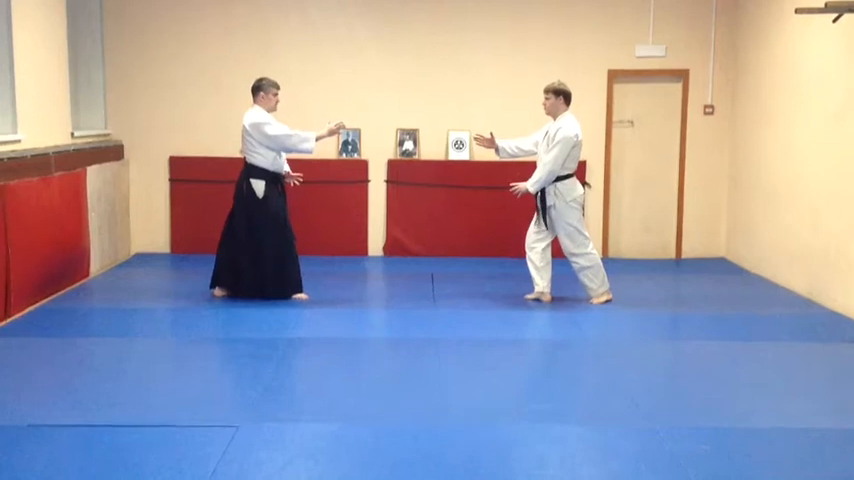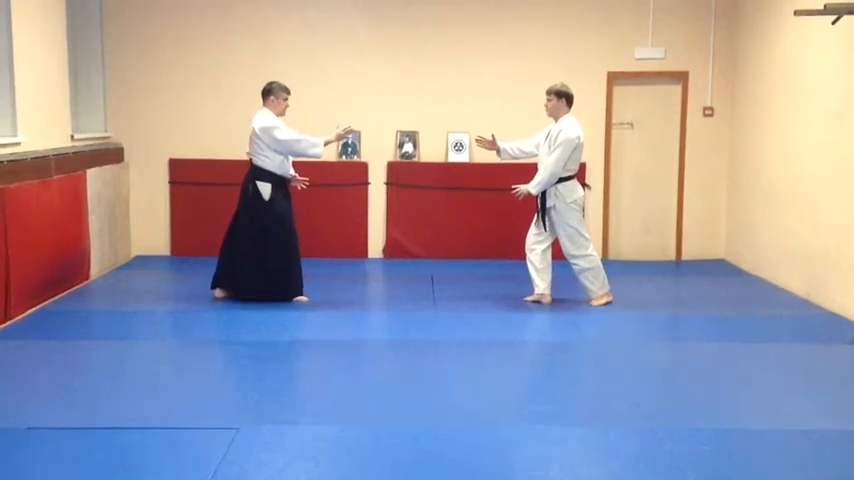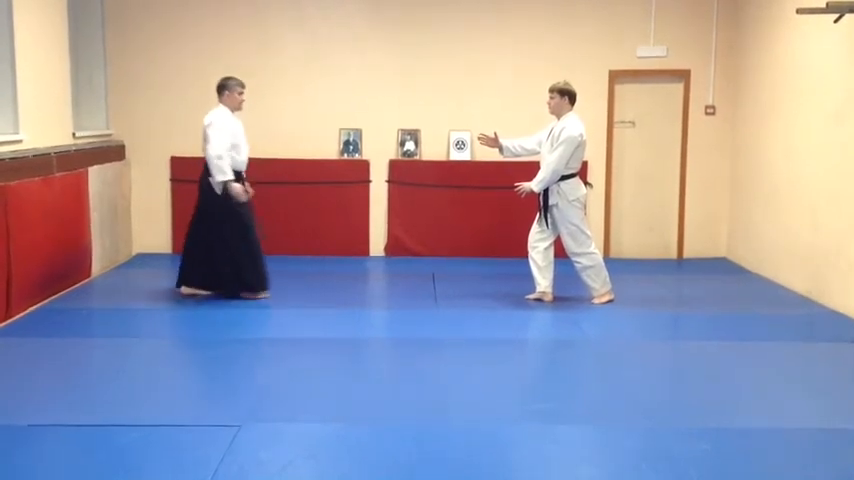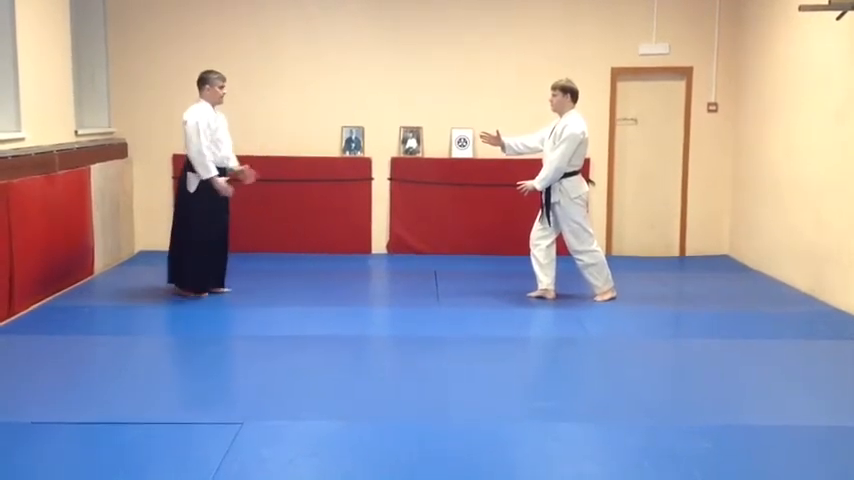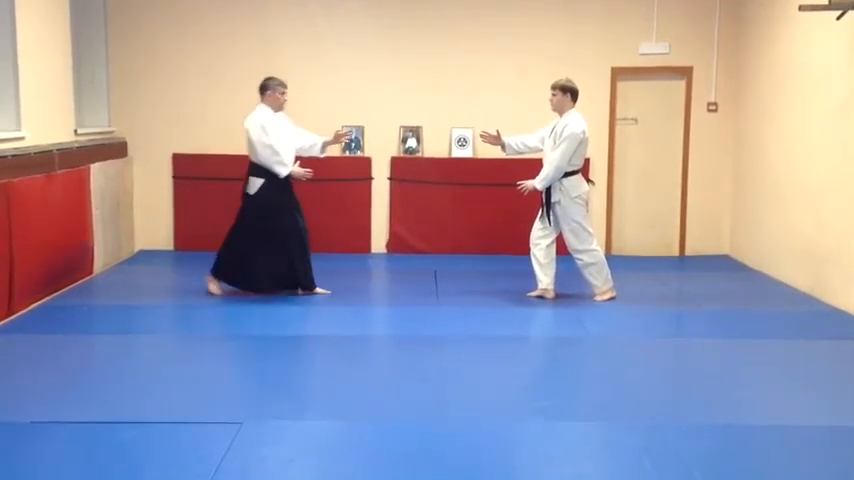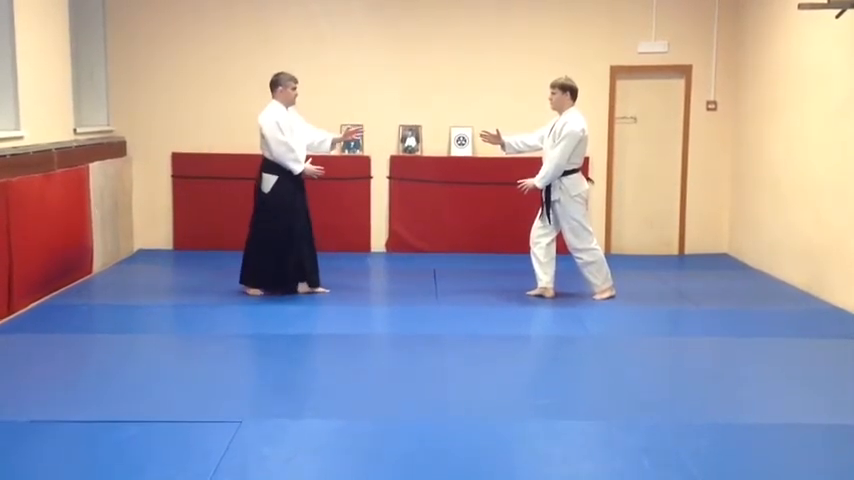
dt=0.7s
person 1, frame 1
left shoulder: (567, 129)
right shoulder: (553, 127)
left elbow: (551, 165)
right elbow: (528, 144)
left wrist: (530, 186)
right wrist: (498, 146)
left hip: (563, 194)
right hip: (551, 194)
left knee: (577, 245)
right knee: (536, 240)
left ankle: (601, 291)
right ankle: (543, 290)
person 1, frame 2
left shoulder: (569, 131)
right shoulder: (555, 129)
left elbow: (553, 167)
right elbow: (530, 146)
left wrist: (532, 188)
right wrist: (499, 147)
left hip: (564, 196)
right hip: (552, 196)
left knee: (578, 247)
right knee: (536, 242)
left ankle: (601, 292)
right ankle: (543, 292)
person 1, frame 3
left shoulder: (572, 129)
right shoulder: (557, 127)
left elbow: (556, 165)
right elbow: (532, 144)
left wrist: (534, 185)
right wrist: (501, 145)
left hip: (566, 194)
right hip: (554, 194)
left knee: (580, 245)
right knee: (539, 240)
left ankle: (603, 290)
right ankle: (544, 290)
person 1, frame 4
left shoulder: (574, 127)
right shoulder: (559, 124)
left elbow: (558, 162)
right elbow: (534, 141)
left wrist: (537, 184)
right wrist: (503, 143)
left hip: (568, 192)
right hip: (556, 191)
left knee: (582, 243)
right knee: (541, 237)
left ankle: (606, 288)
right ankle: (547, 287)
person 1, frame 5
left shoulder: (574, 126)
right shoulder: (559, 123)
left elbow: (559, 162)
right elbow: (534, 141)
left wrist: (537, 183)
right wrist: (504, 143)
left hip: (569, 191)
right hip: (556, 191)
left knee: (582, 242)
right knee: (541, 237)
left ankle: (605, 288)
right ankle: (546, 287)
person 1, frame 6
left shoulder: (573, 124)
right shoulder: (559, 122)
left elbow: (558, 160)
right elbow: (534, 140)
left wrist: (537, 182)
right wrist: (504, 142)
left hip: (568, 189)
right hip: (556, 189)
left knee: (581, 241)
right knee: (541, 235)
left ankle: (605, 287)
right ankle: (546, 286)
person 2, frame 1
left shoulder: (260, 119)
right shoulder: (257, 120)
left elbow: (276, 148)
right elbow: (287, 139)
left wrist: (283, 172)
right wrist: (323, 134)
left hip: (262, 184)
right hip: (259, 186)
left knee: (242, 235)
right knee: (276, 237)
left ankle: (225, 285)
right ankle: (286, 288)
person 2, frame 2
left shoulder: (268, 121)
right shoulder: (267, 124)
left elbow: (280, 153)
right elbow: (296, 143)
left wrist: (289, 176)
right wrist: (332, 139)
left hip: (266, 186)
right hip: (264, 188)
left knee: (246, 236)
right knee: (280, 239)
left ankle: (226, 285)
right ankle: (286, 291)
person 2, frame 3
left shoulder: (229, 118)
right shoulder: (219, 119)
right elbow: (217, 154)
left wrist: (239, 181)
right wrist: (230, 184)
left hip: (228, 182)
right hip: (220, 185)
left knee: (210, 234)
right knee: (238, 233)
left ankle: (194, 283)
right ankle: (249, 286)
person 2, frame 4
left shoulder: (214, 114)
right shoulder: (197, 115)
right elbow: (198, 151)
left wrist: (236, 168)
right wrist: (213, 179)
left hip: (216, 178)
right hip: (199, 181)
left knee: (216, 232)
right knee: (196, 234)
left ankle: (211, 282)
right ankle: (189, 285)
person 2, frame 5
left shoulder: (281, 119)
right shoulder: (257, 120)
left elbow: (299, 139)
right elbow: (267, 152)
left wrist: (328, 141)
right wrist: (290, 171)
left hip: (280, 183)
right hip: (262, 184)
left knee: (295, 232)
right knee: (248, 233)
left ankle: (304, 284)
right ankle: (217, 276)
person 2, frame 6
left shoulder: (291, 115)
right shoulder: (270, 116)
left elbow: (309, 136)
right elbow: (281, 149)
left wrist: (339, 138)
right wrist: (302, 168)
left hip: (290, 179)
right hip: (275, 180)
left knee: (299, 230)
right knee: (267, 232)
left ankle: (303, 281)
right ankle: (253, 282)
